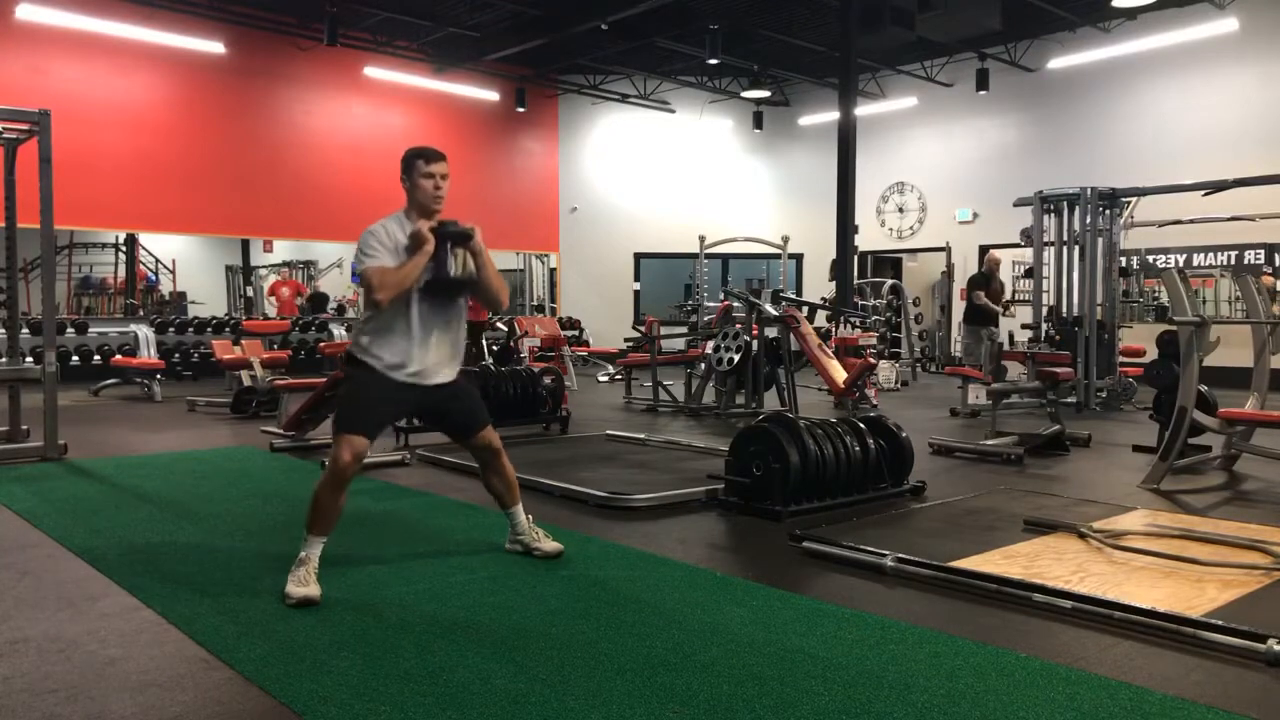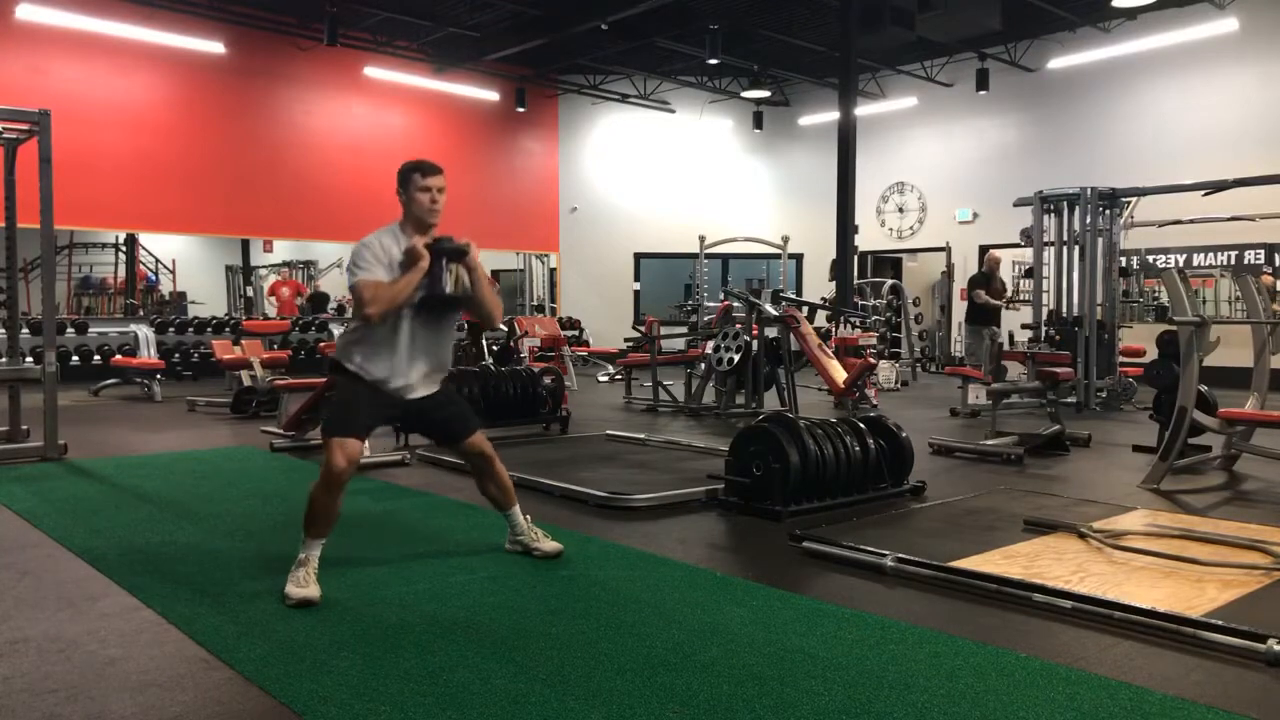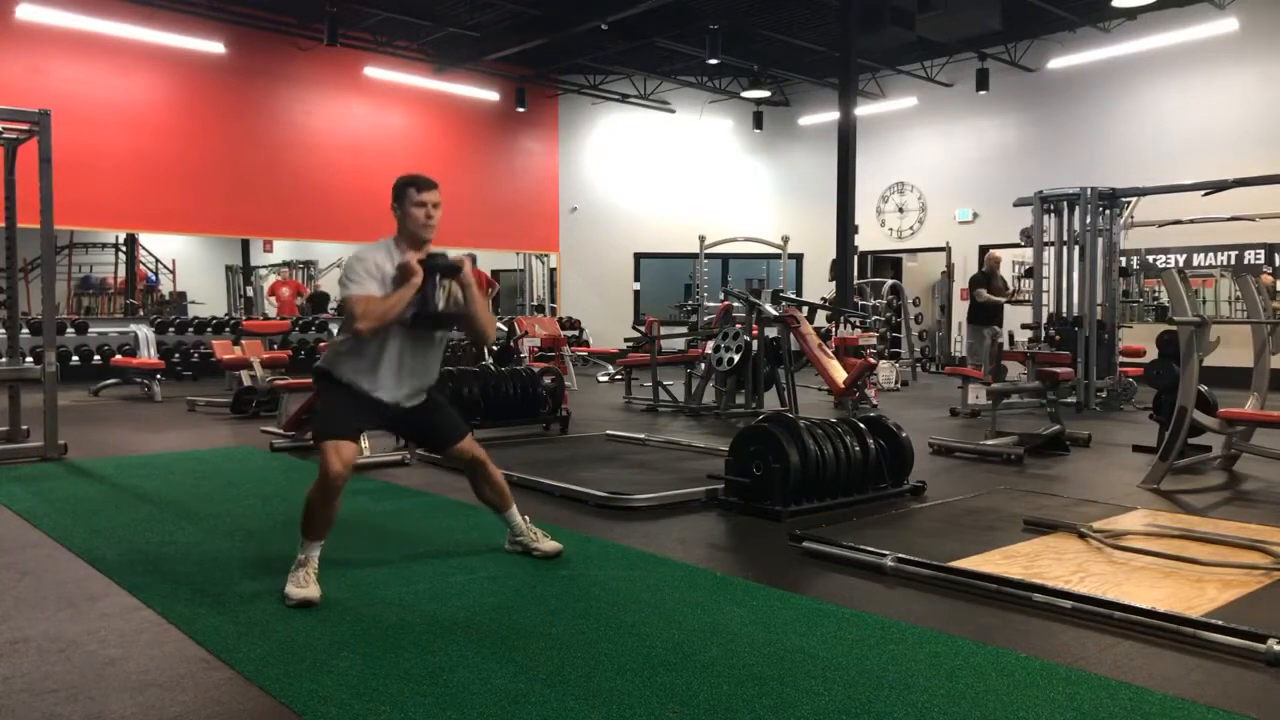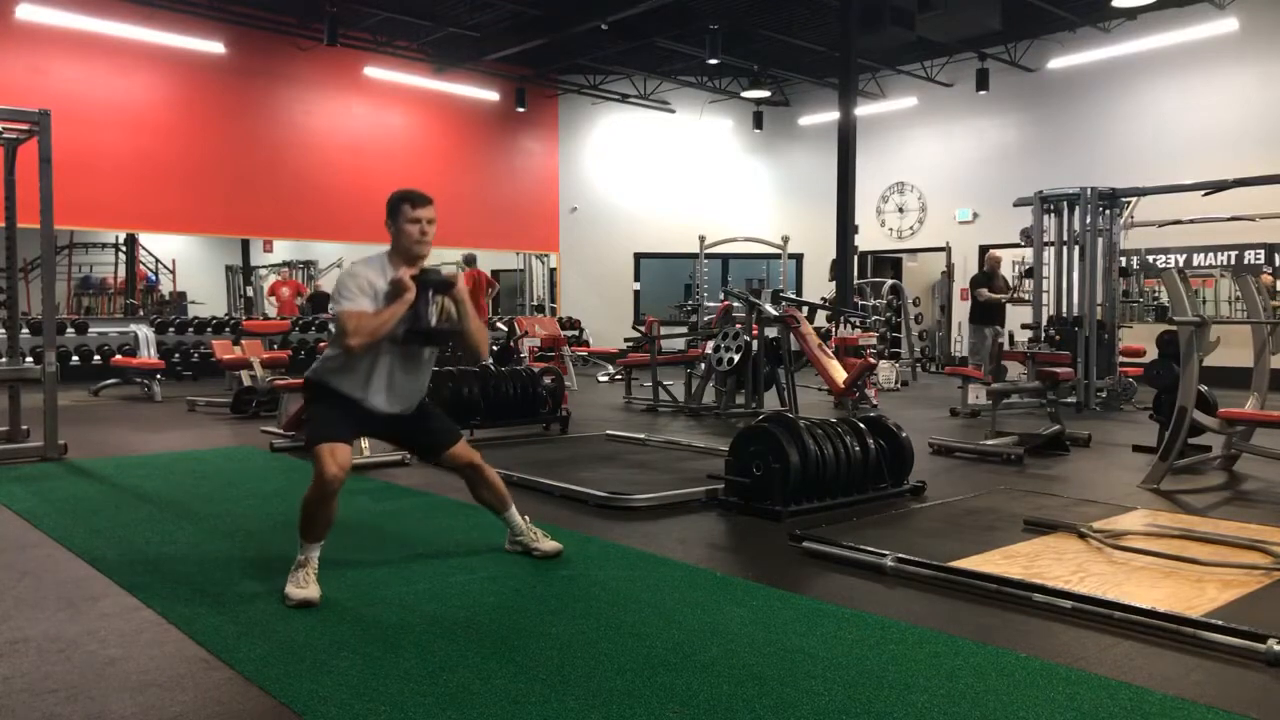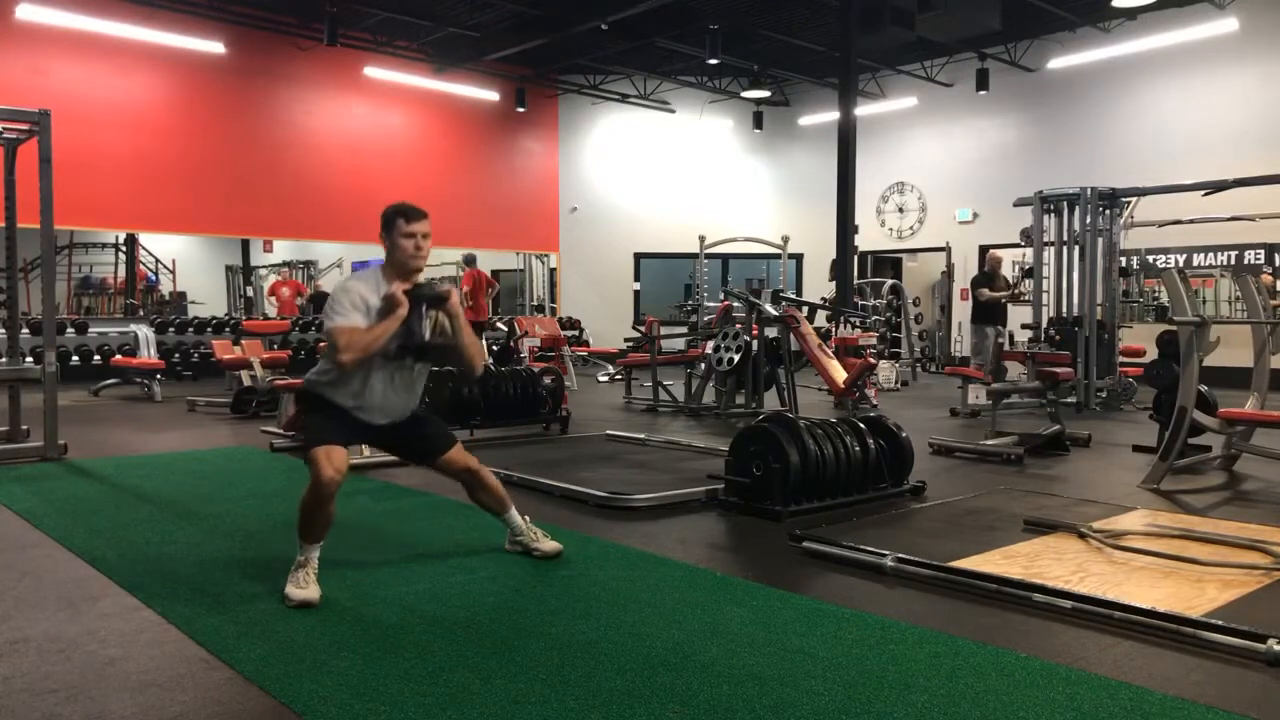
dt=0.1s
person 1, frame 1
right shoulder: (382, 234)
left elbow: (498, 302)
right elbow: (380, 295)
left wrist: (478, 250)
right wrist: (422, 251)
left hip: (441, 372)
right hip: (379, 370)
left knee: (490, 447)
right knee: (345, 461)
left ankle: (521, 531)
right ankle: (307, 560)
person 1, frame 2
right shoulder: (375, 247)
left elbow: (493, 317)
right elbow: (371, 308)
left wrist: (473, 266)
right wrist: (417, 267)
left hip: (426, 383)
right hip: (366, 378)
left knee: (482, 452)
right knee: (339, 465)
left ankle: (520, 531)
right ankle: (307, 561)
person 1, frame 3
right shoulder: (369, 261)
left elbow: (486, 336)
right elbow: (360, 324)
left wrist: (468, 284)
right wrist: (410, 283)
left hip: (412, 392)
right hip: (349, 385)
left knee: (474, 457)
right knee: (335, 469)
left ankle: (520, 531)
right ankle: (306, 561)
person 1, frame 4
right shoulder: (361, 275)
left elbow: (480, 350)
right elbow: (353, 338)
left wrist: (461, 300)
right wrist: (404, 299)
left hip: (404, 401)
right hip: (341, 394)
left knee: (470, 461)
right knee: (331, 472)
left ankle: (519, 531)
right ankle: (306, 561)
person 1, frame 5
right shoulder: (355, 290)
left elbow: (474, 366)
right elbow: (345, 355)
left wrist: (455, 313)
right wrist: (396, 314)
left hip: (398, 410)
right hip: (333, 404)
left knee: (468, 467)
right knee: (329, 474)
left ankle: (521, 531)
right ankle: (306, 563)
